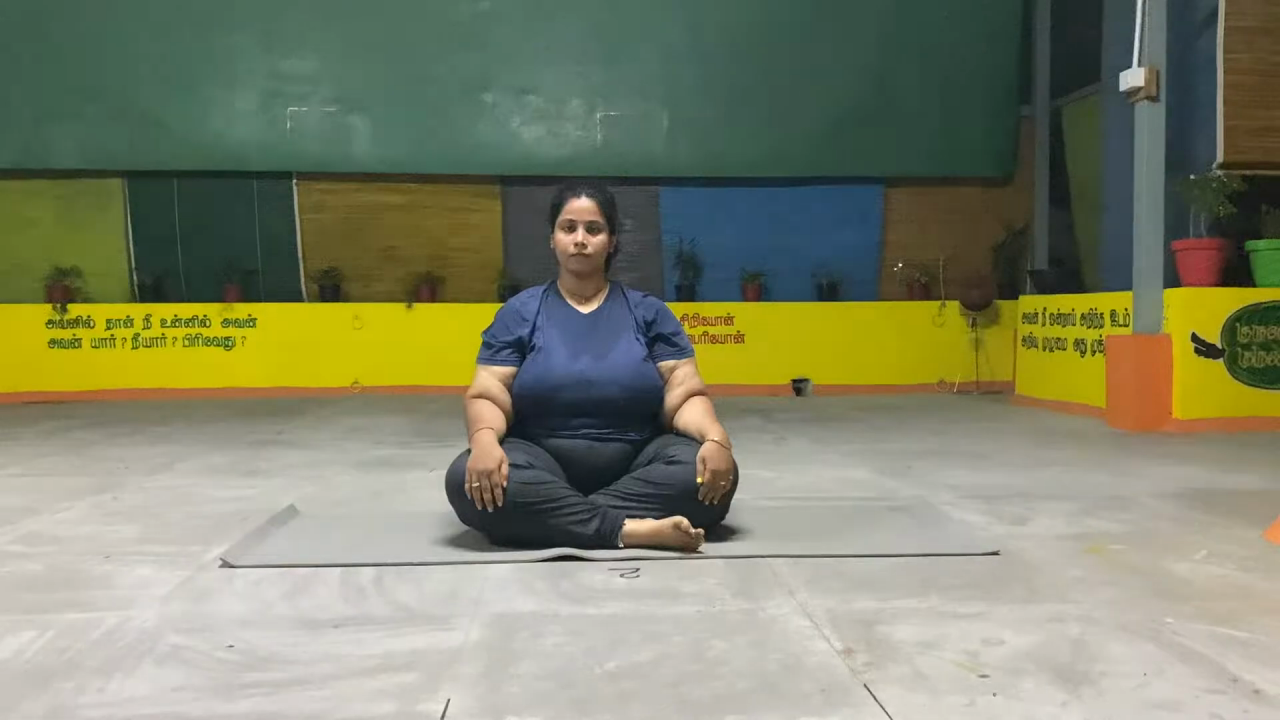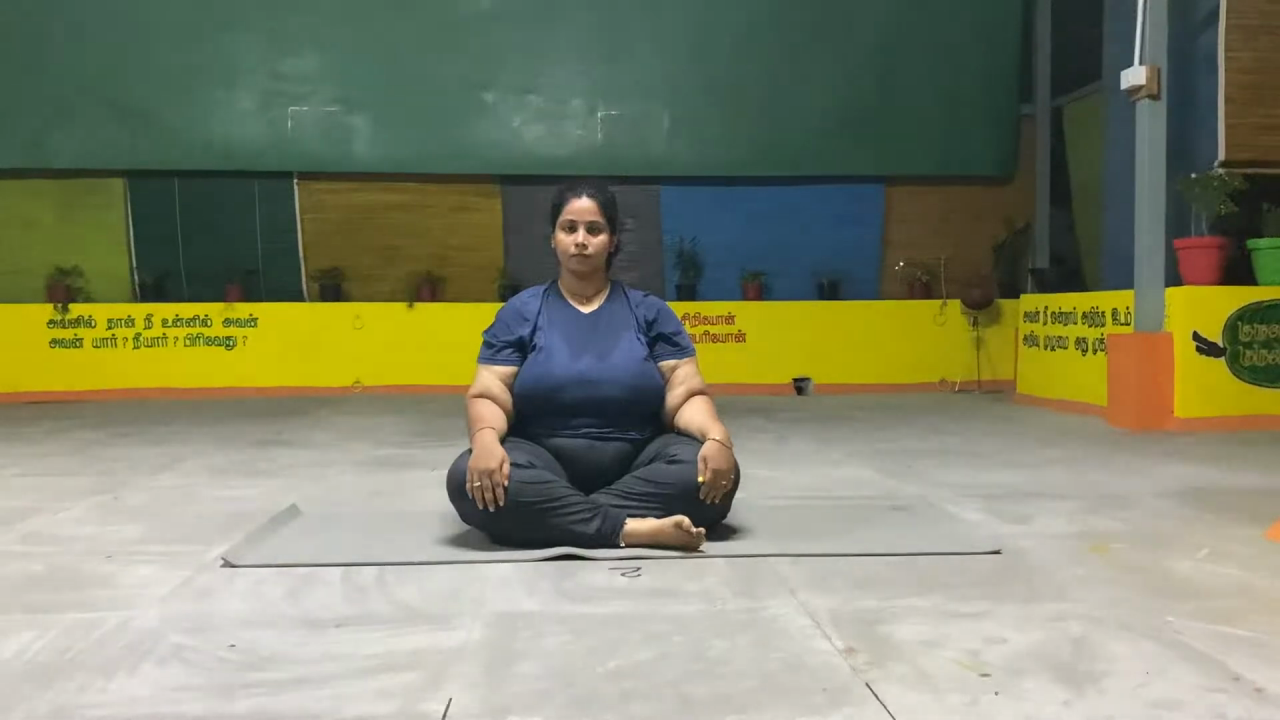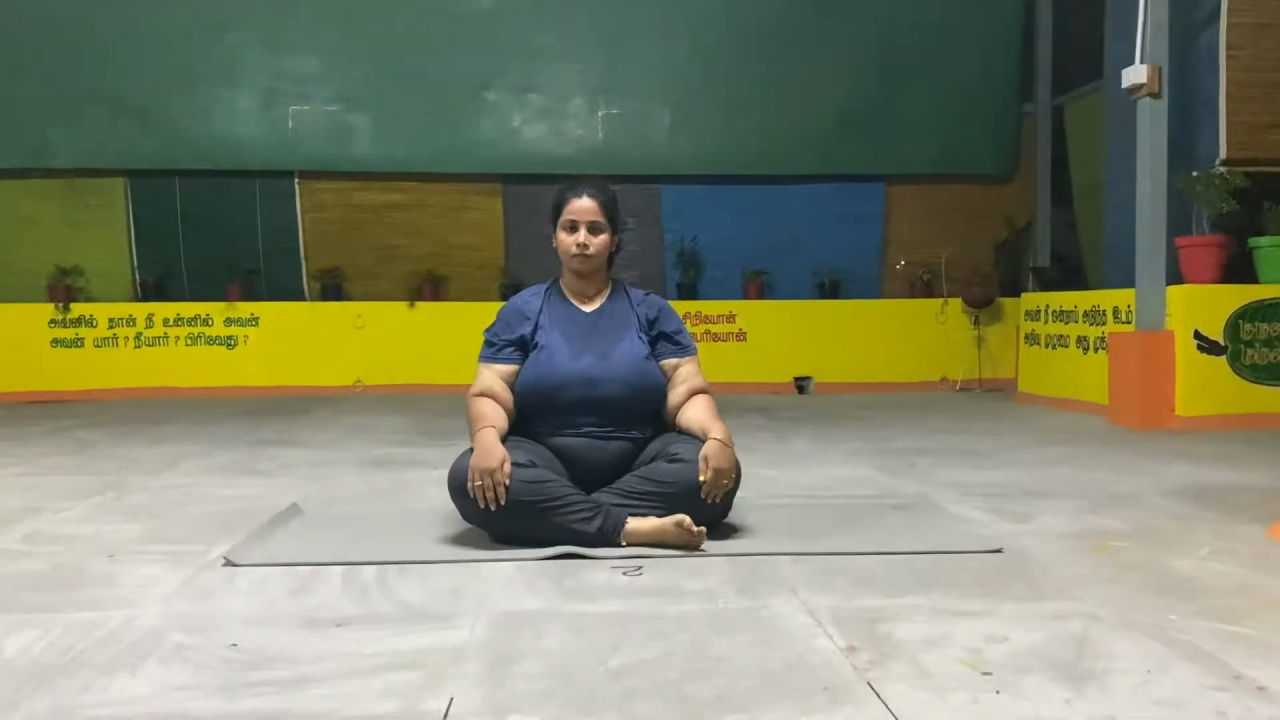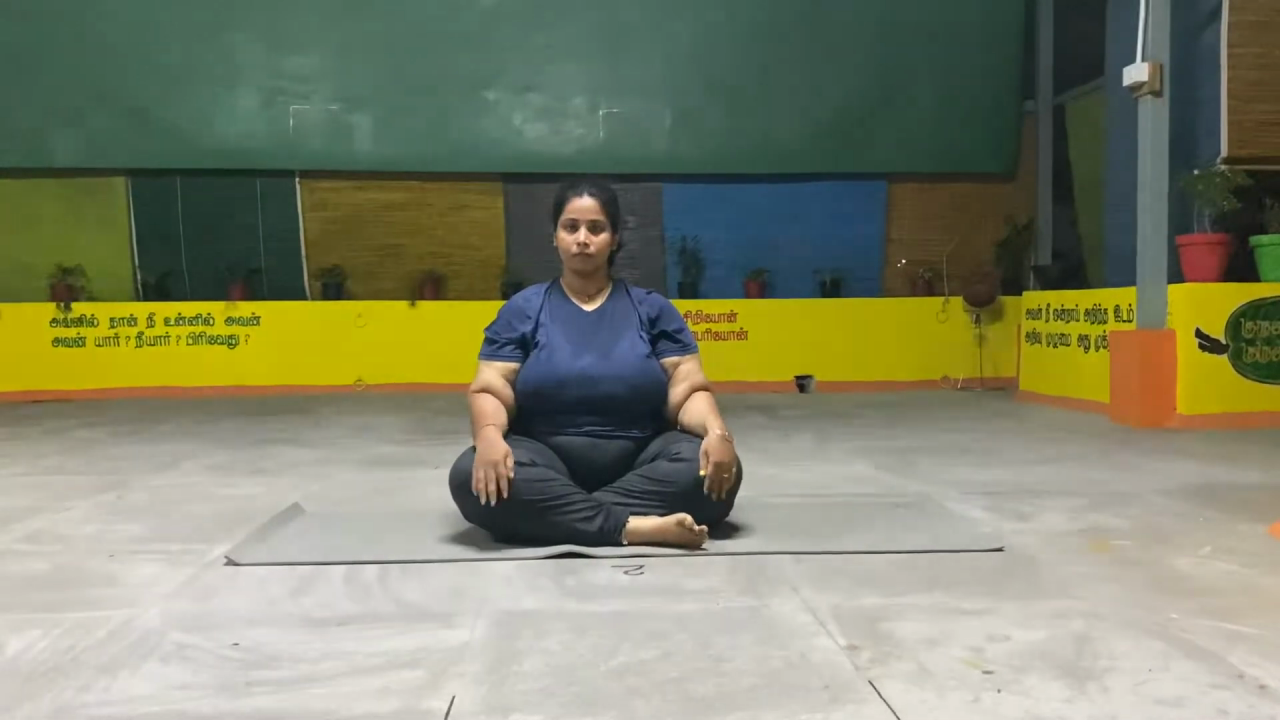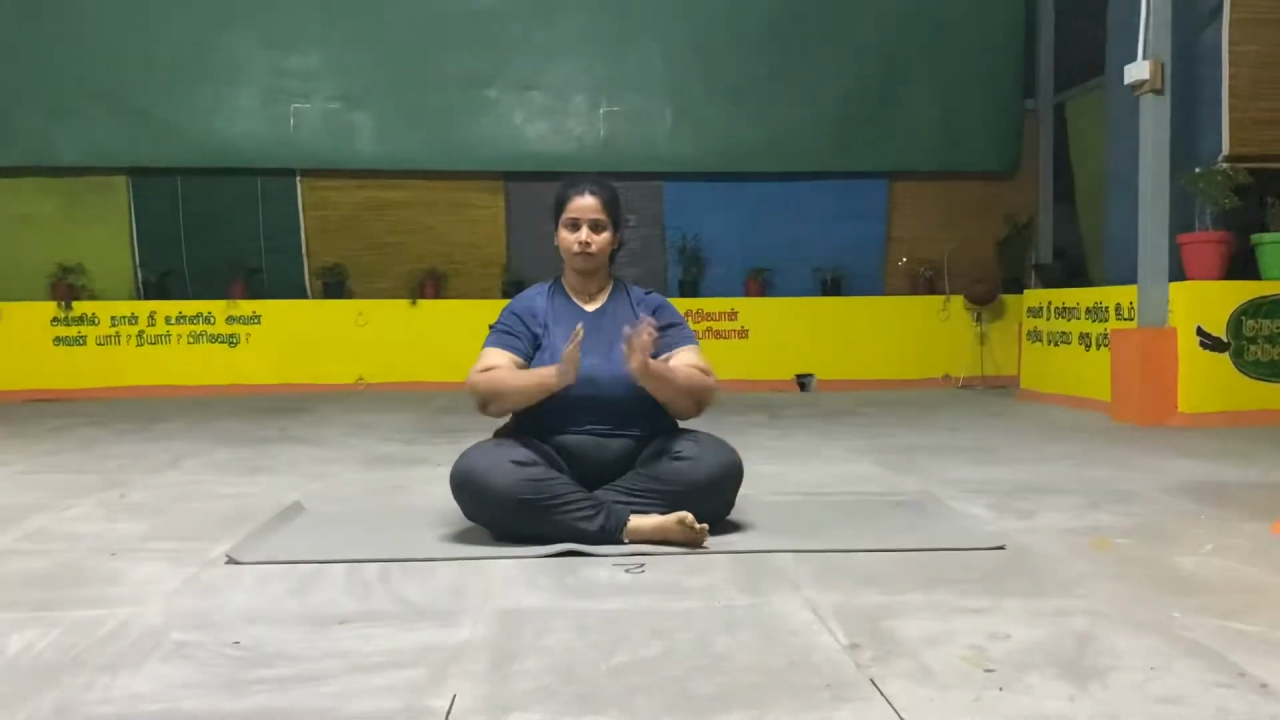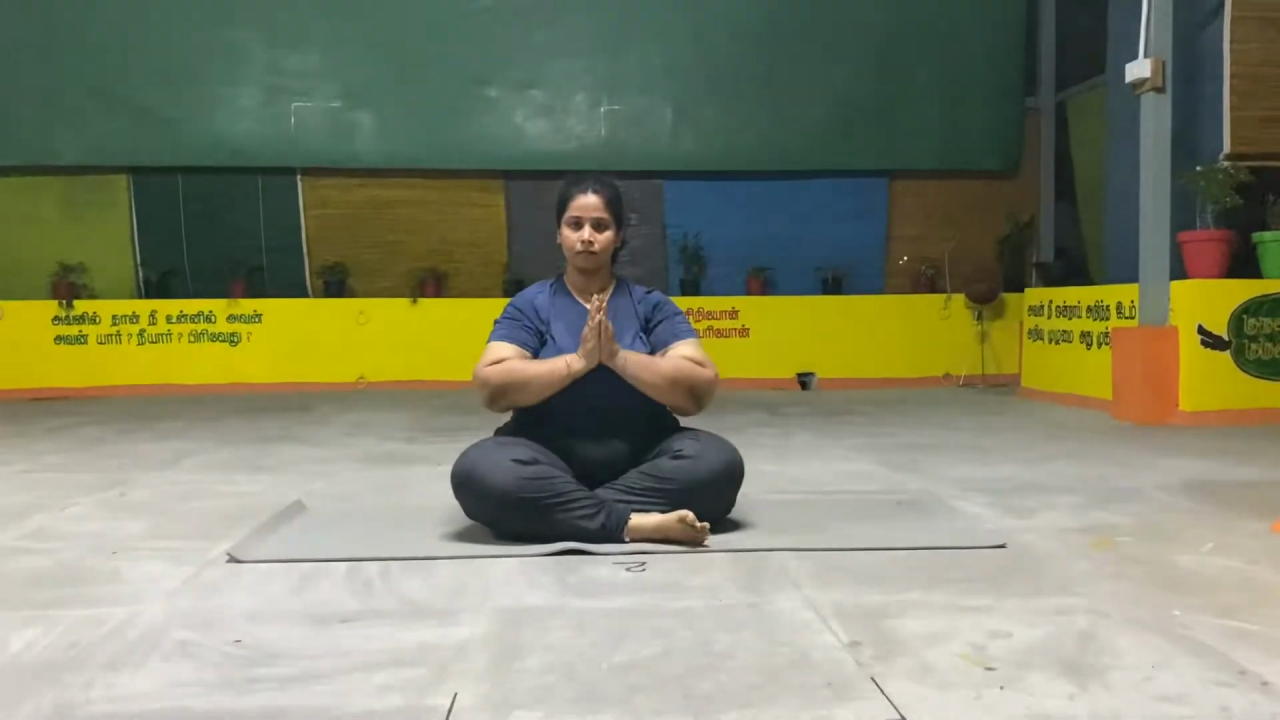
dt=0.3s
person 1, frame 1
left shoulder: (649, 312)
right shoulder: (520, 312)
left elbow: (684, 397)
right elbow: (487, 396)
left wrist: (716, 438)
right wrist: (485, 439)
left hip: (636, 464)
right hip: (543, 462)
left knee: (710, 473)
right knee: (470, 478)
left ankle: (554, 516)
right ankle: (631, 530)
person 1, frame 2
left shoulder: (650, 312)
right shoulder: (521, 312)
left elbow: (686, 397)
right elbow: (488, 397)
left wrist: (716, 438)
right wrist: (485, 440)
left hip: (637, 463)
right hip: (544, 462)
left knee: (718, 473)
right knee: (470, 477)
left ankle: (556, 516)
right ankle: (632, 528)
person 1, frame 3
left shoulder: (652, 311)
right shoulder: (522, 311)
left elbow: (687, 395)
right elbow: (488, 395)
left wrist: (718, 436)
right wrist: (486, 439)
left hip: (638, 462)
right hip: (545, 461)
left knee: (705, 471)
right knee: (472, 476)
left ankle: (556, 514)
right ankle: (634, 528)
person 1, frame 4
left shoulder: (653, 309)
right shoulder: (523, 309)
left elbow: (688, 392)
right elbow: (488, 391)
left wrist: (716, 432)
right wrist: (489, 435)
left hip: (639, 460)
right hip: (546, 460)
left knee: (709, 471)
right knee: (472, 475)
left ankle: (557, 514)
right ankle: (635, 527)
person 1, frame 5
left shoulder: (652, 308)
right shoulder: (527, 308)
left elbow: (699, 395)
right elbow: (484, 391)
left wrist: (649, 372)
right wrist: (555, 375)
left hip: (642, 461)
right hip: (547, 462)
left knee: (717, 464)
right knee: (477, 473)
left ankle: (558, 512)
right ankle: (636, 526)
person 1, frame 6
left shoulder: (653, 305)
right shoulder: (530, 304)
left elbow: (698, 390)
right elbow: (491, 388)
left wrist: (617, 356)
right wrist: (579, 360)
left hip: (643, 460)
right hip: (548, 459)
left knee: (718, 462)
right knee: (478, 471)
left ankle: (562, 510)
right ankle: (637, 524)
